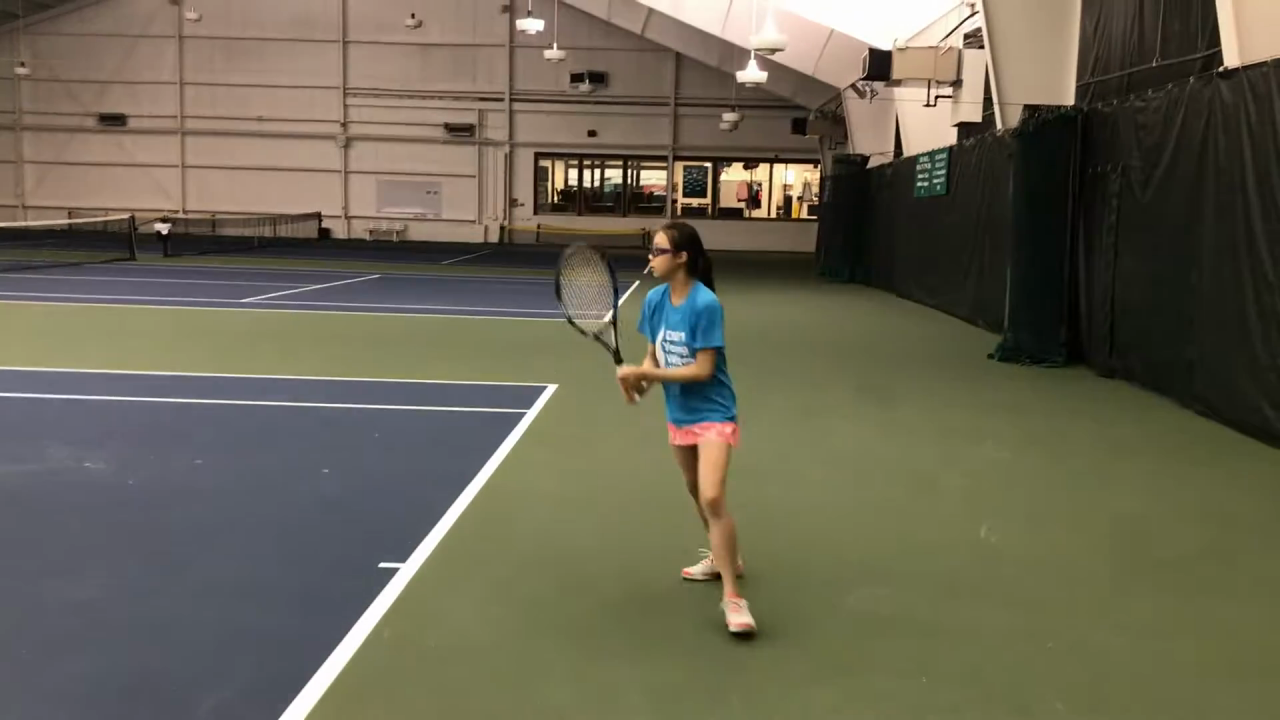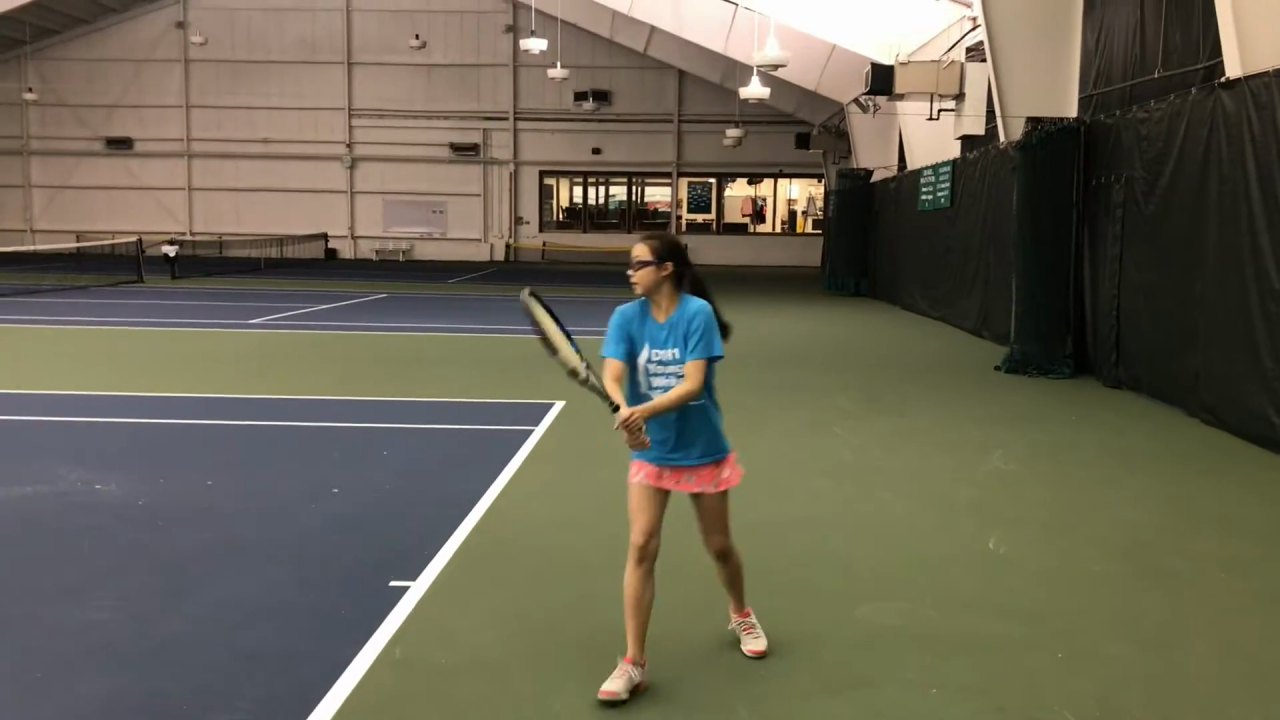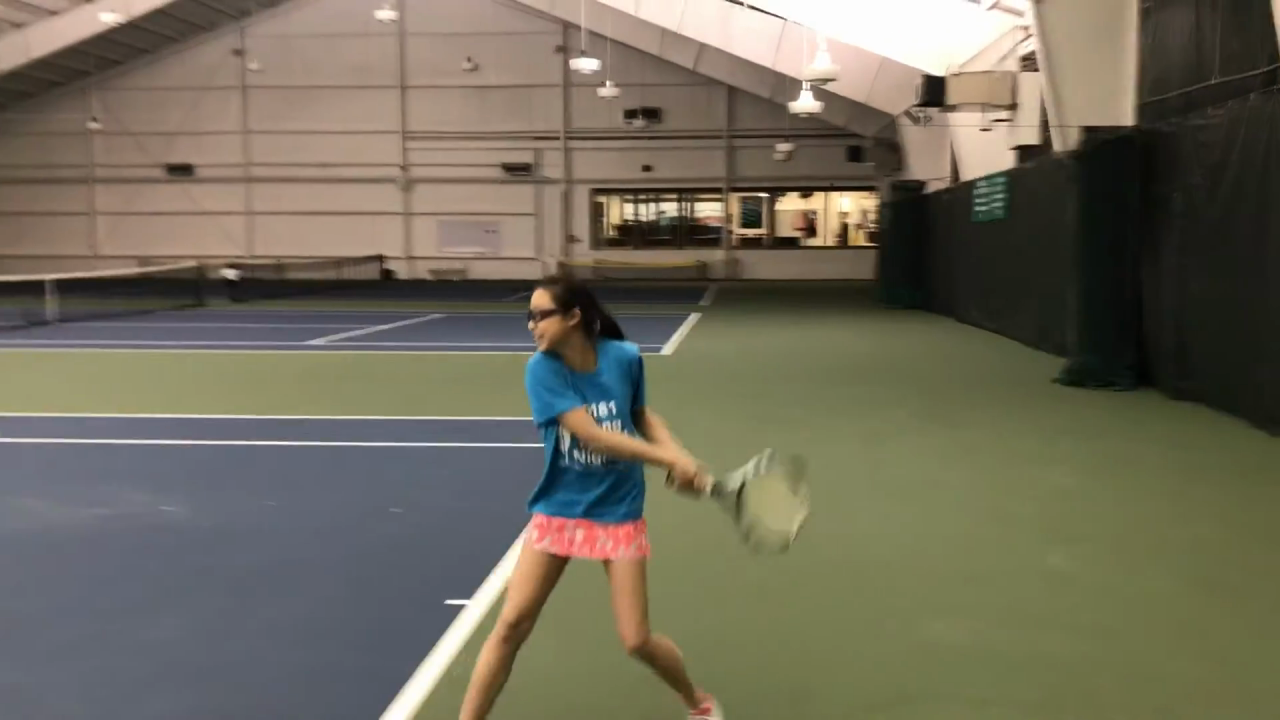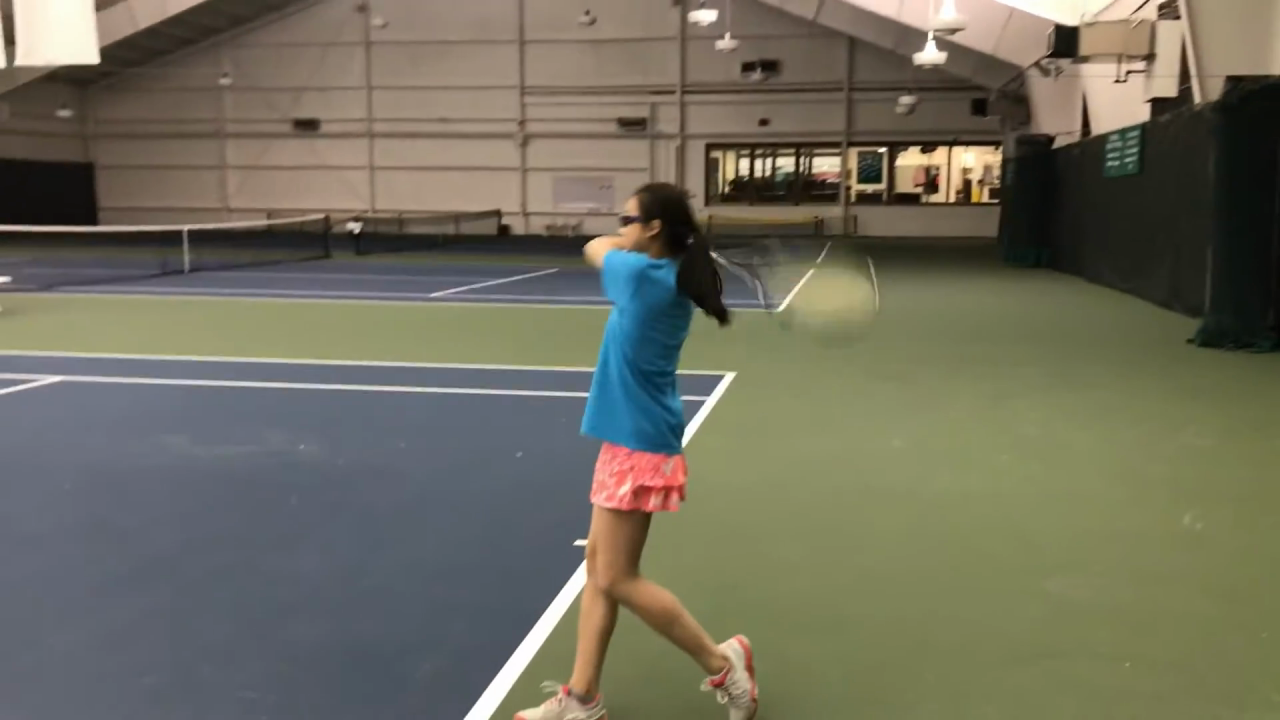
dt=0.5s
person 1, frame 1
left shoulder: (705, 304)
right shoulder: (654, 300)
left elbow: (703, 370)
right elbow: (654, 356)
left wrist: (647, 375)
right wrist: (637, 376)
left hip: (713, 413)
right hip: (679, 414)
left knee: (712, 498)
right knee: (697, 492)
left ankle: (733, 598)
right ankle: (725, 558)
person 1, frame 2
left shoulder: (698, 313)
right shoulder: (626, 317)
left elbow: (694, 383)
right elbow: (612, 377)
left wrist: (647, 410)
right wrist: (624, 412)
left hip: (701, 451)
right hip: (649, 454)
left knee: (720, 548)
right knee: (641, 548)
left ankle: (741, 614)
right ankle: (633, 662)
person 1, frame 3
left shoulder: (625, 359)
right shoulder: (541, 372)
right elbow: (590, 435)
left wrist: (678, 454)
right wrist: (667, 459)
left hip: (618, 517)
right hip: (557, 514)
left knee: (636, 639)
right knee: (511, 625)
person 1, frame 4
left shoulder: (639, 272)
right shoulder: (673, 283)
left elbow: (596, 249)
left wrist: (625, 241)
left hip: (638, 446)
right hip: (630, 441)
left knee: (618, 580)
right knee: (599, 566)
left ankle: (721, 661)
